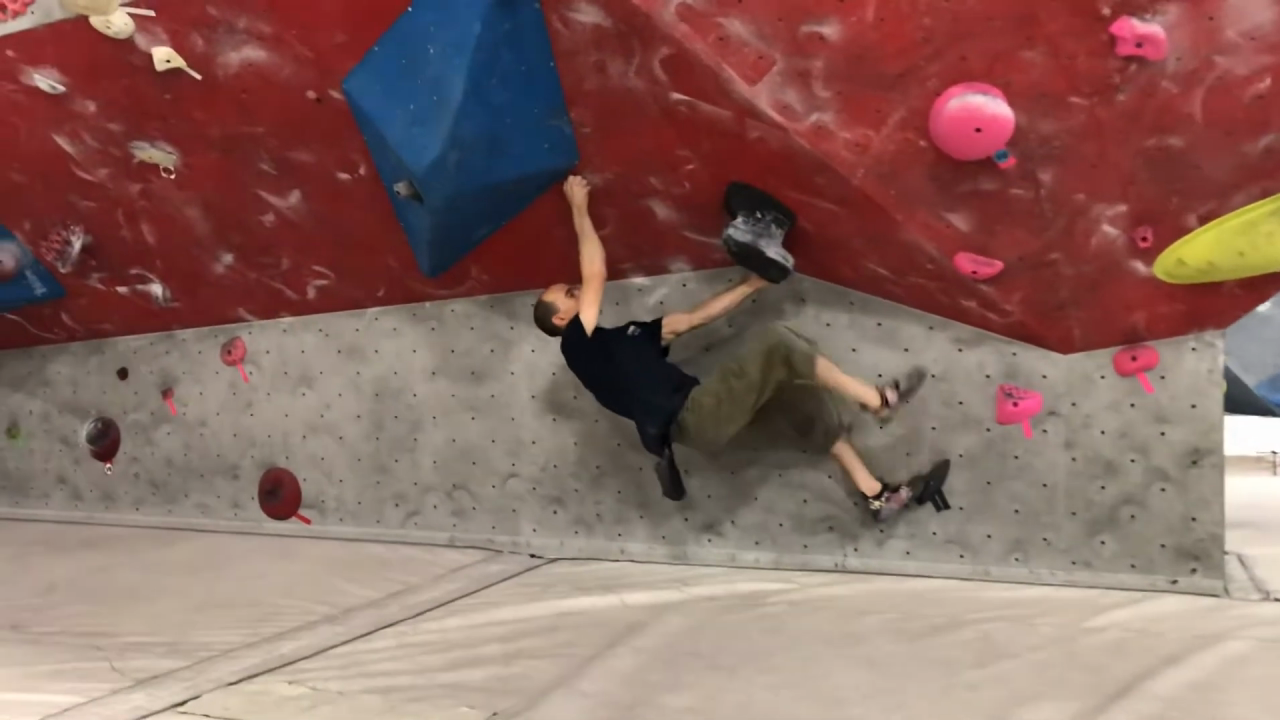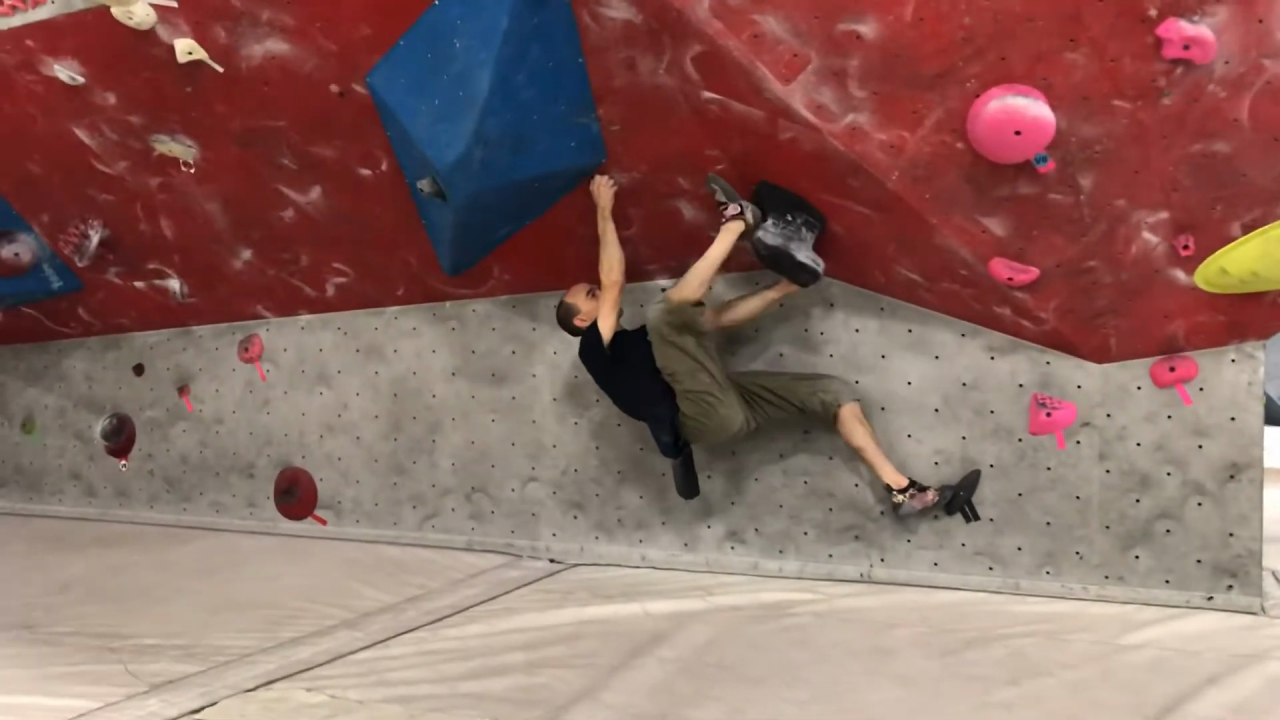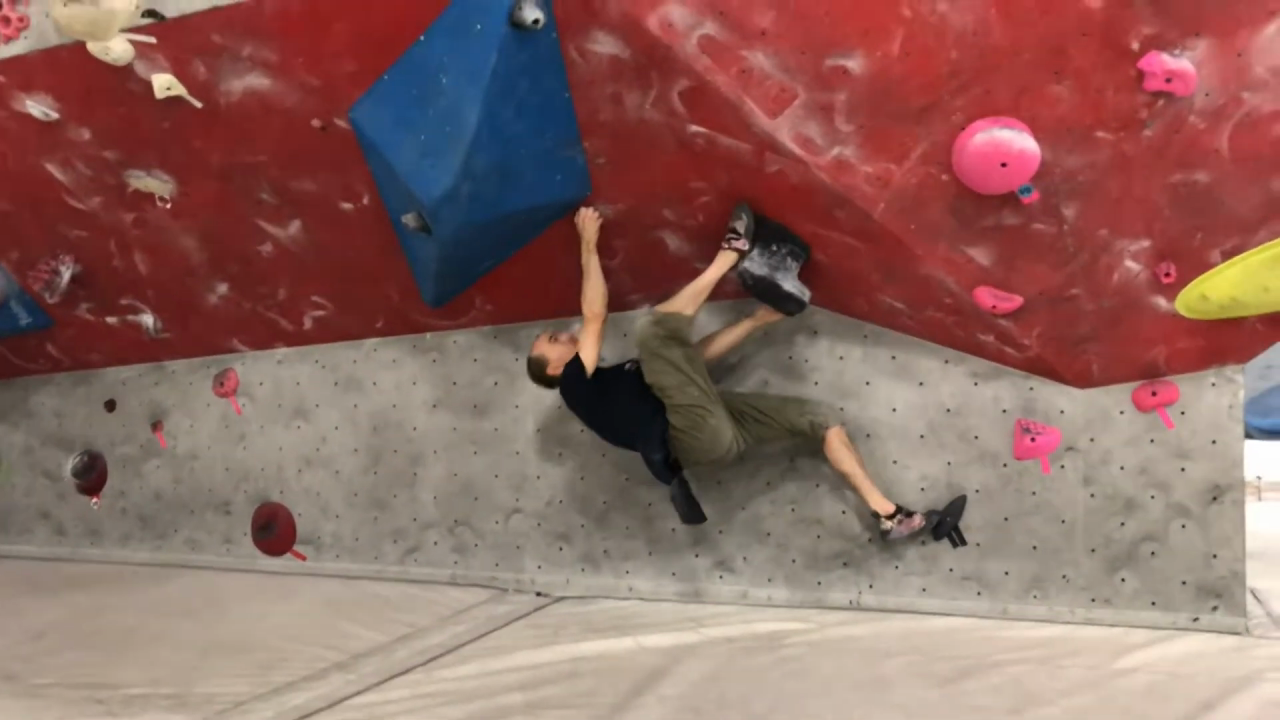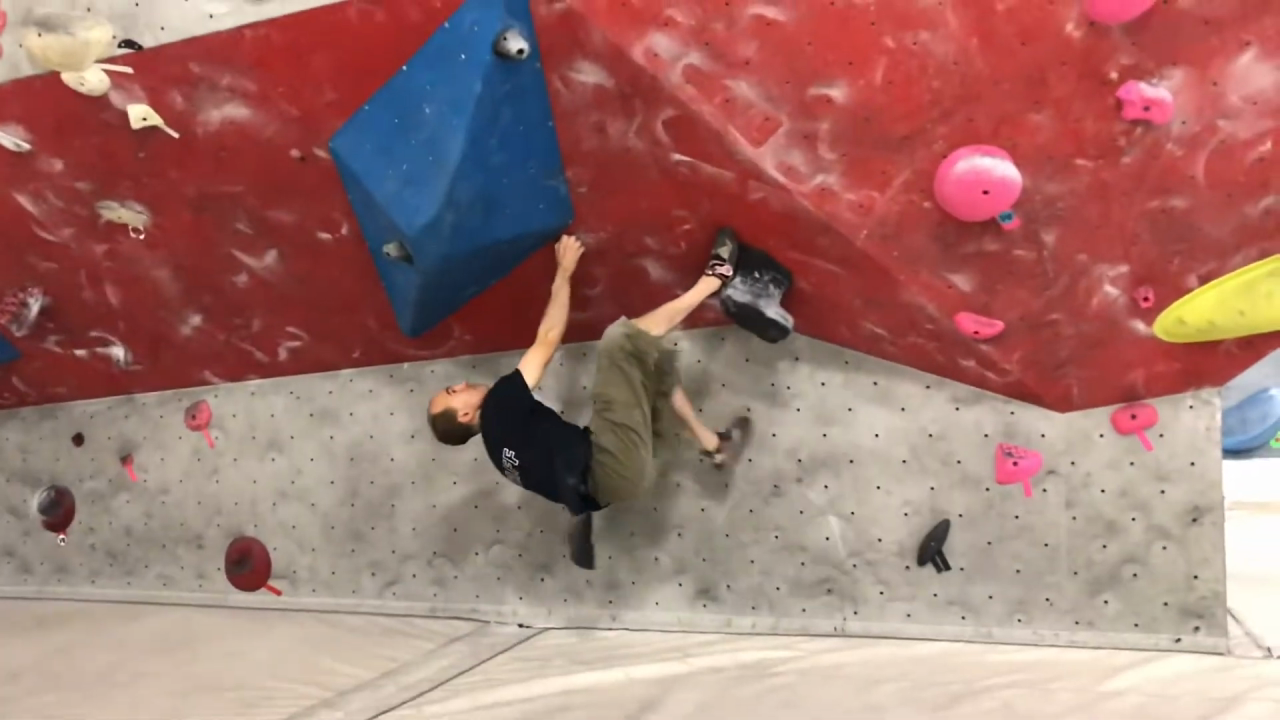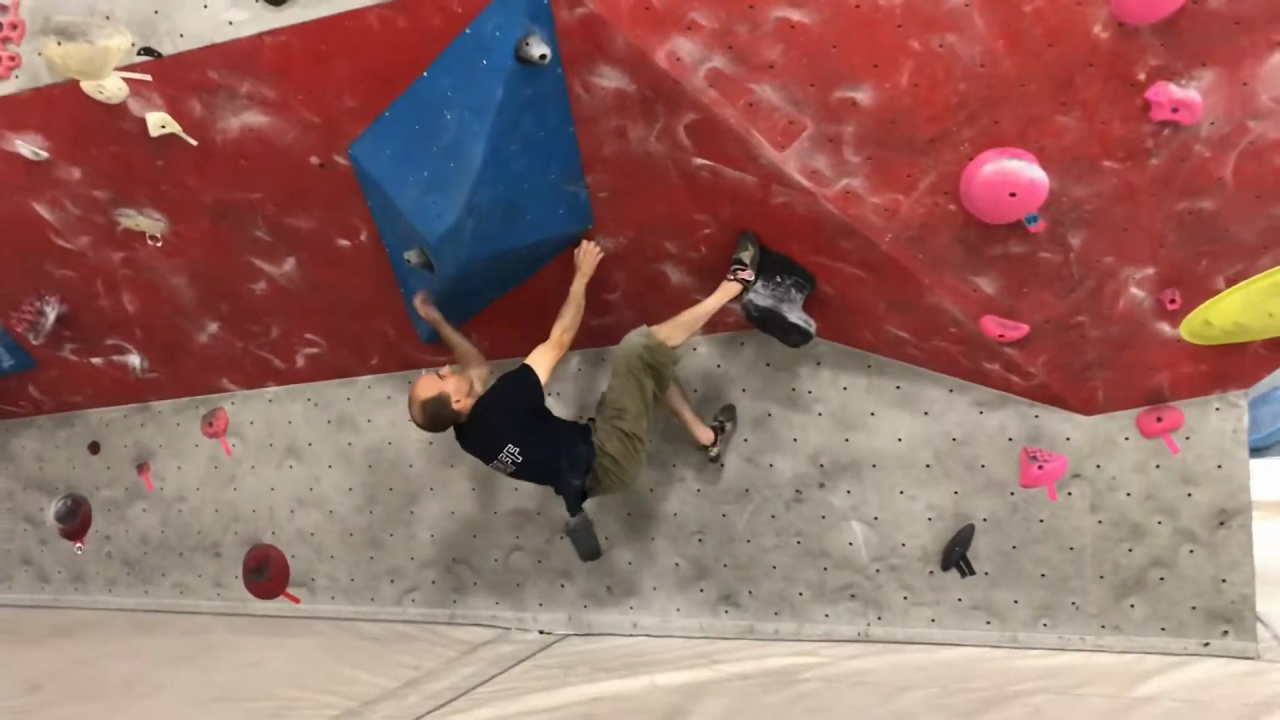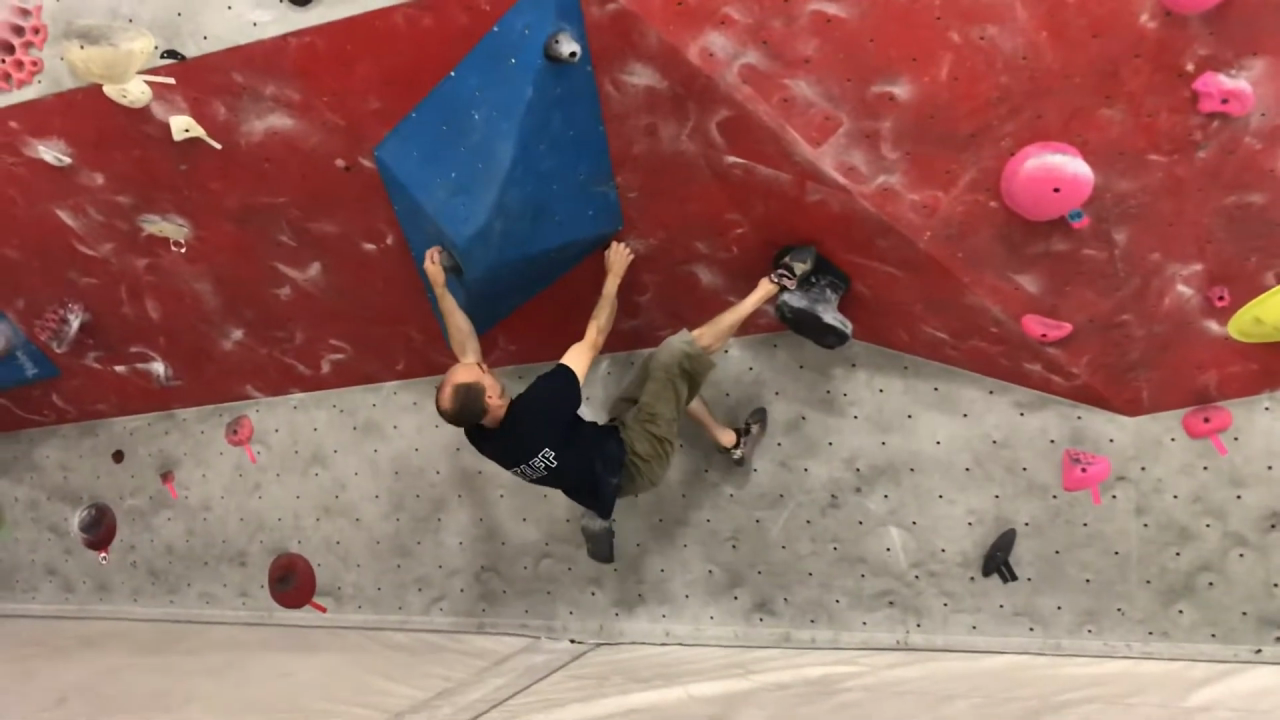
dt=0.5s
person 1, frame 1
left shoulder: (626, 334)
right shoulder: (580, 344)
left elbow: (692, 319)
right elbow: (596, 275)
left wrist: (751, 284)
right wrist: (580, 208)
left hip: (701, 410)
right hip: (698, 418)
right knee: (779, 344)
left ankle: (876, 493)
right ankle: (874, 398)
person 1, frame 2
left shoulder: (649, 339)
right shoulder: (596, 350)
left elbow: (719, 317)
right elbow: (614, 280)
left wrist: (782, 288)
right wrist: (604, 212)
left hip: (731, 402)
right hip: (708, 414)
left knee: (833, 391)
right knee: (669, 313)
left ankle: (900, 489)
right ankle: (733, 226)
person 1, frame 3
left shoulder: (610, 378)
right shoulder: (576, 385)
left elbow: (693, 359)
right elbow: (594, 316)
left wrist: (753, 321)
right wrist: (588, 243)
left hip: (715, 429)
right hip: (698, 434)
left knee: (818, 415)
right knee: (654, 325)
left ankle: (887, 514)
right ankle: (728, 255)
person 1, frame 4
left shoulder: (502, 435)
right shoulder: (498, 408)
right elbow: (548, 340)
right wrist: (564, 272)
left hip: (606, 473)
right hip: (620, 468)
left knee: (657, 364)
right knee: (622, 338)
left ankle: (713, 445)
right ankle: (712, 280)
person 1, frame 5
left shoulder: (469, 436)
right shoulder: (504, 405)
left elbow: (476, 371)
right elbow: (559, 341)
left wrist: (439, 324)
right wrist: (582, 275)
left hip: (592, 470)
right hip: (610, 464)
left knee: (650, 361)
right knee: (640, 346)
left ankle: (707, 437)
right ankle: (732, 285)
person 1, frame 6
left shoulder: (478, 432)
right shoulder: (536, 411)
left elbow: (465, 347)
right elbow: (593, 341)
left wrist: (439, 289)
right wrist: (613, 277)
left hip: (608, 452)
right hip: (633, 462)
left knee: (664, 365)
right knee: (678, 353)
left ankle: (730, 439)
right ankle: (770, 286)
